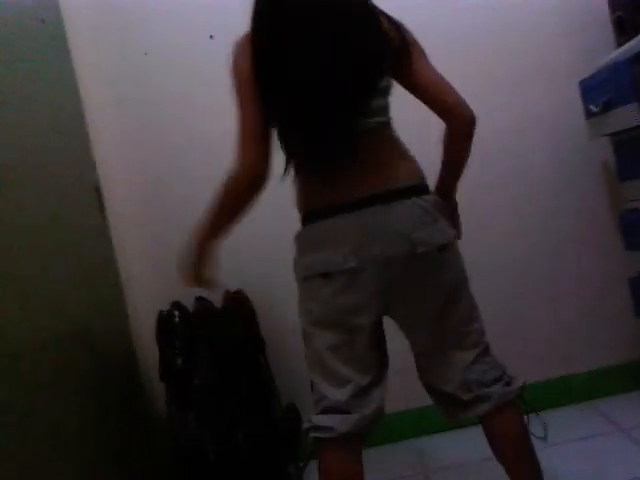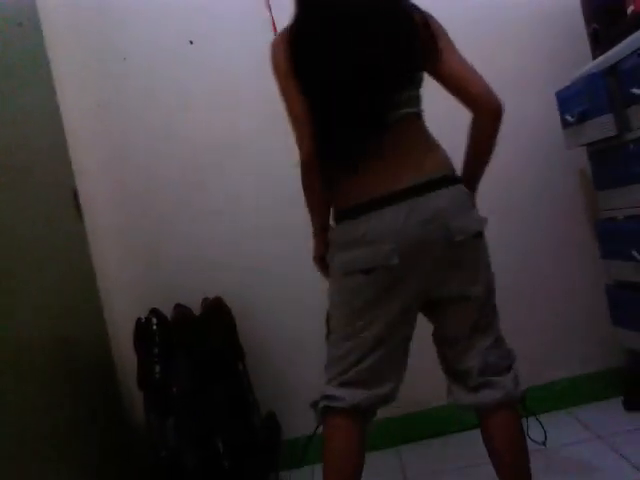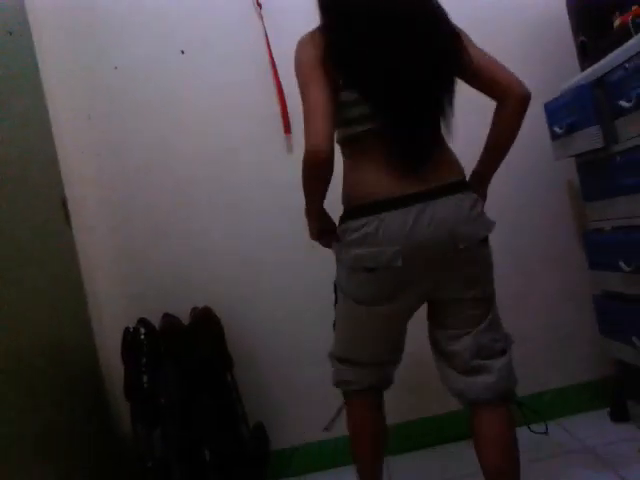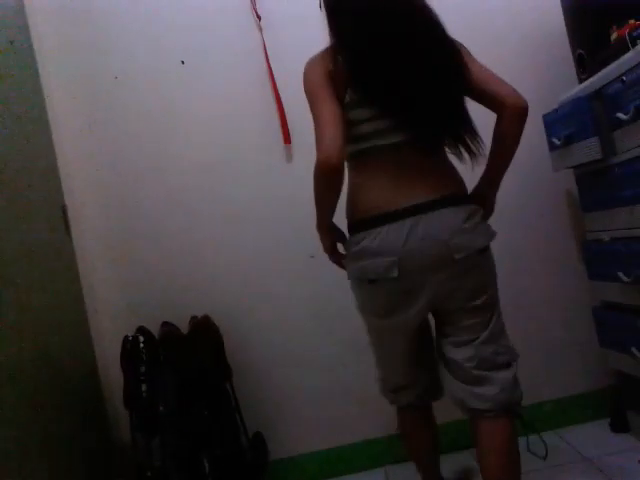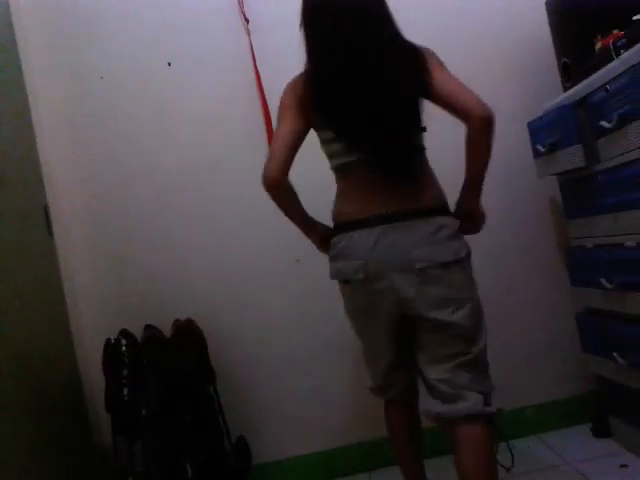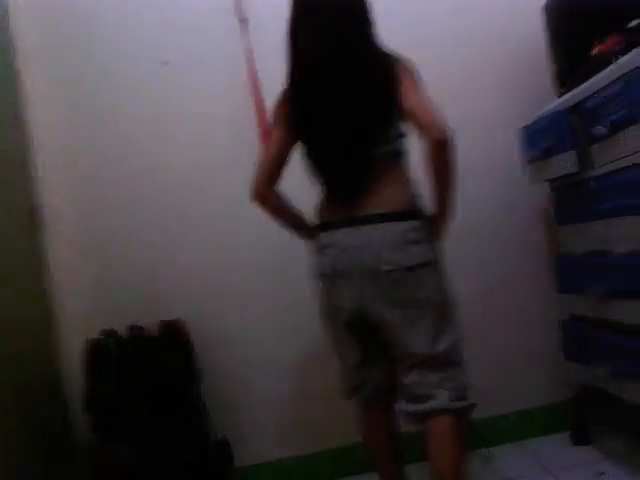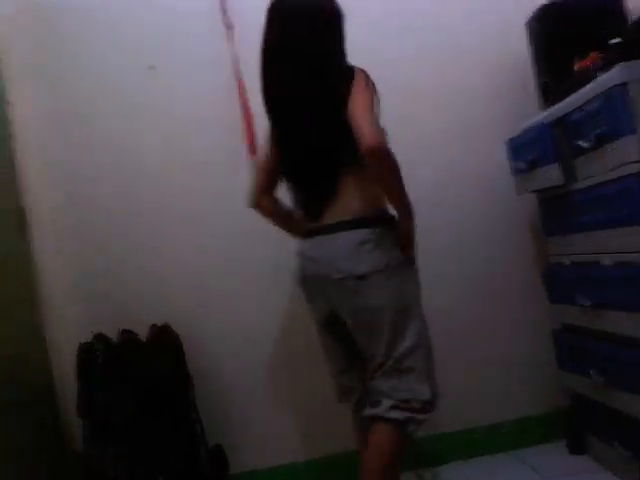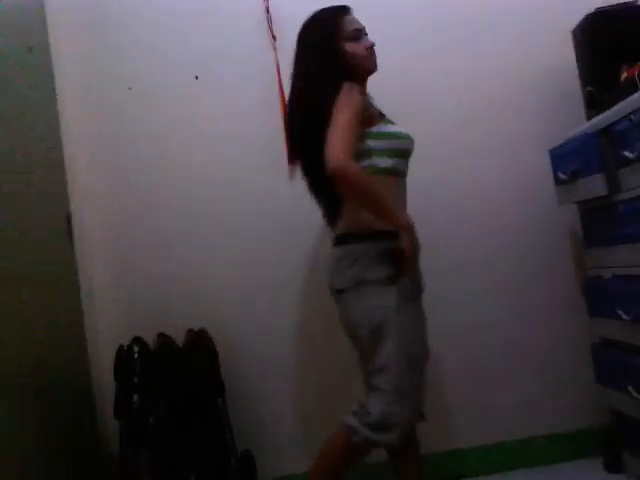
dt=0.2s
person 1, frame 1
left shoulder: (254, 49)
left elbow: (251, 172)
right elbow: (460, 117)
left wrist: (204, 240)
right wrist: (444, 195)
left hip: (329, 238)
right hip: (412, 220)
left knee: (338, 408)
right knee: (472, 373)
person 1, frame 2
left shoulder: (294, 45)
left elbow: (313, 159)
right elbow: (488, 106)
left wrist: (320, 235)
right wrist: (466, 186)
left hip: (365, 231)
right hip: (443, 209)
left knee: (348, 392)
right knee: (487, 372)
person 1, frame 3
left shoulder: (318, 47)
left elbow: (319, 149)
right elbow: (515, 94)
left wrist: (314, 214)
right wrist: (479, 181)
left hip: (375, 231)
right hip: (453, 213)
left knee: (359, 375)
right knee: (483, 372)
person 1, frame 4
left shoulder: (327, 67)
right shoulder: (437, 46)
left elbow: (329, 161)
right elbow: (514, 107)
left wrist: (326, 228)
right wrist: (486, 191)
left hip: (380, 245)
right hip: (454, 225)
left knee: (408, 388)
right knee: (488, 384)
person 1, frame 5
left shoulder: (305, 88)
right shoulder: (412, 59)
left elbow: (274, 178)
right elbow: (480, 116)
left wrist: (318, 232)
right wrist: (469, 199)
left hip: (358, 250)
right hip: (427, 236)
left knee: (395, 386)
right knee: (465, 390)
person 1, frame 6
left shoulder: (294, 97)
right shoulder: (389, 68)
left elbow: (263, 188)
right elbow: (436, 135)
right wrist: (441, 208)
left hip: (335, 252)
right hip: (397, 240)
left knee: (371, 388)
right knee: (436, 386)
person 1, frame 7
left shoulder: (287, 106)
right shoulder: (350, 78)
left elbow: (261, 197)
right elbow: (370, 144)
right wrist: (404, 209)
left hip: (317, 257)
right hip: (367, 248)
left knee: (366, 392)
right knee: (406, 390)
person 1, frame 8
left shoulder: (357, 104)
right shoulder: (349, 95)
left elbow: (338, 201)
right elbow: (338, 164)
left wrist: (394, 221)
right wrist: (400, 219)
left hip: (382, 261)
right hip: (372, 263)
left knee: (399, 399)
right knee: (389, 407)
